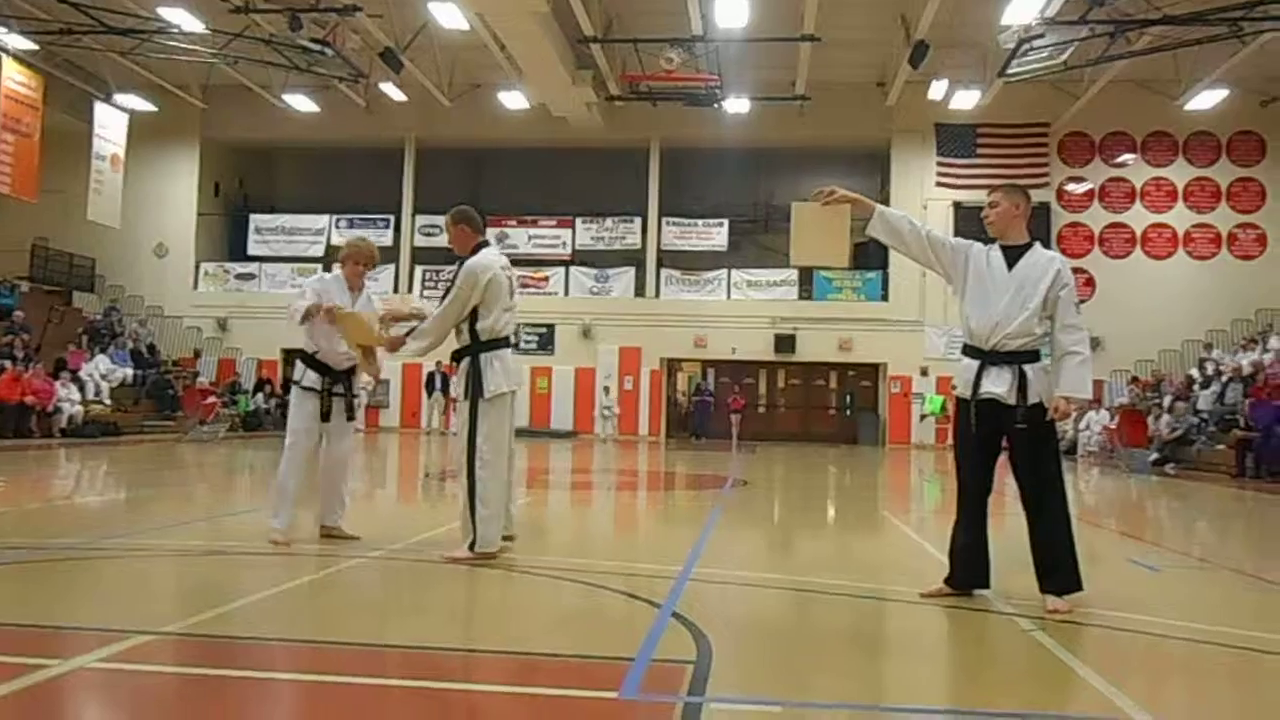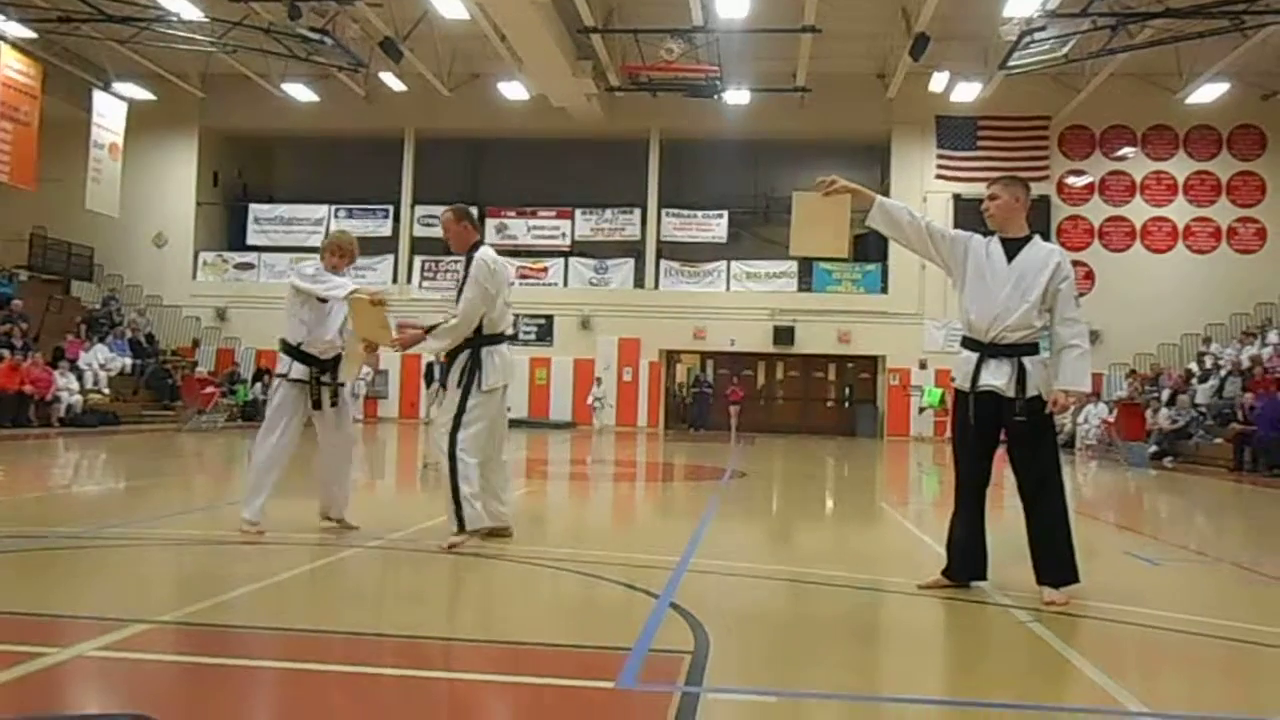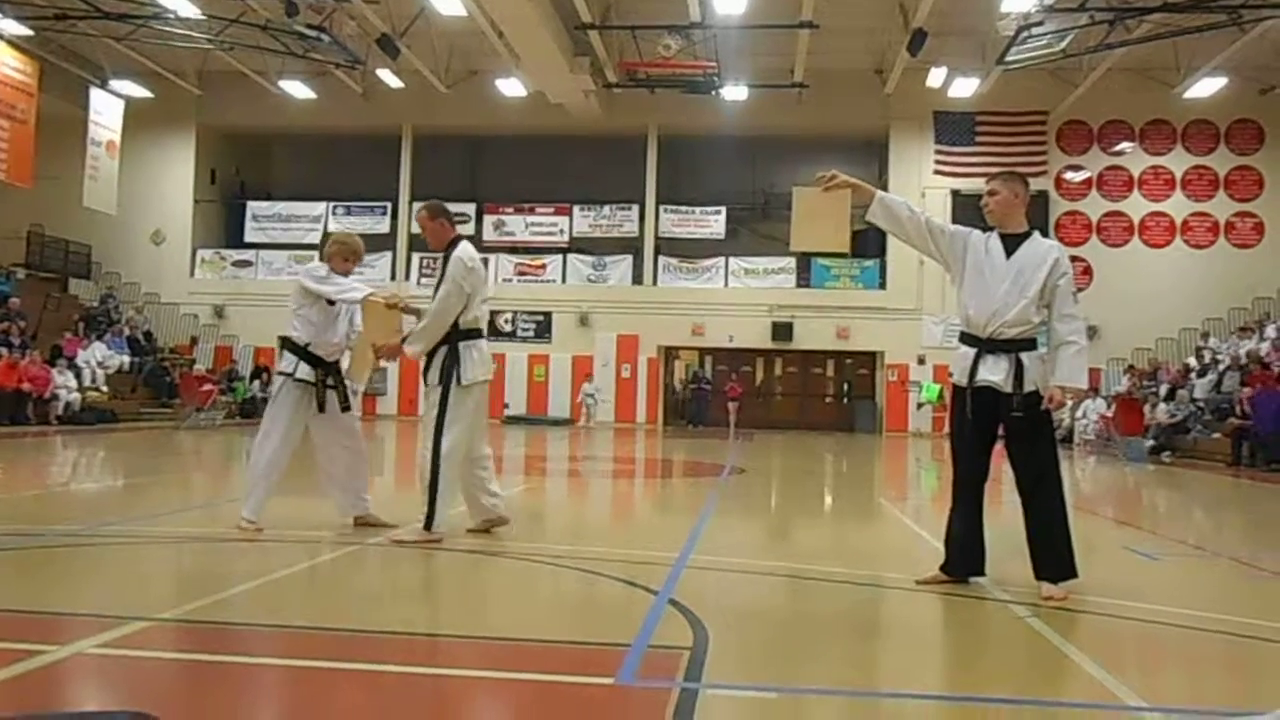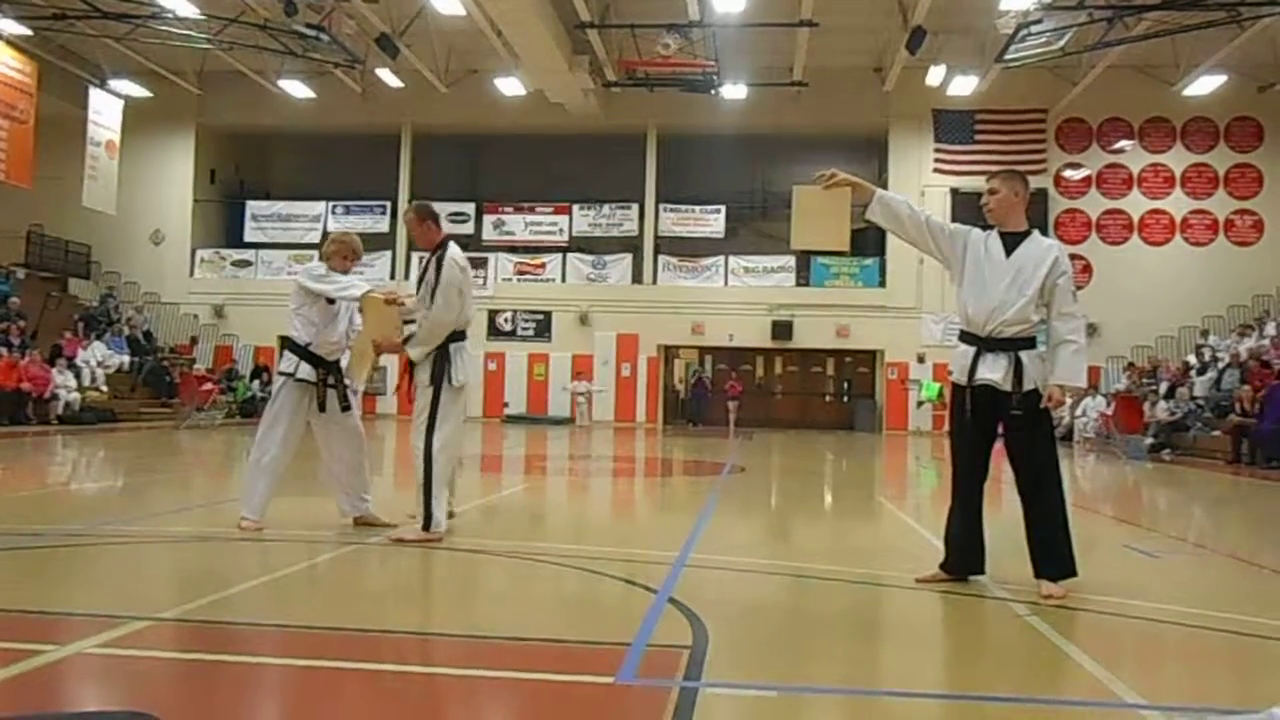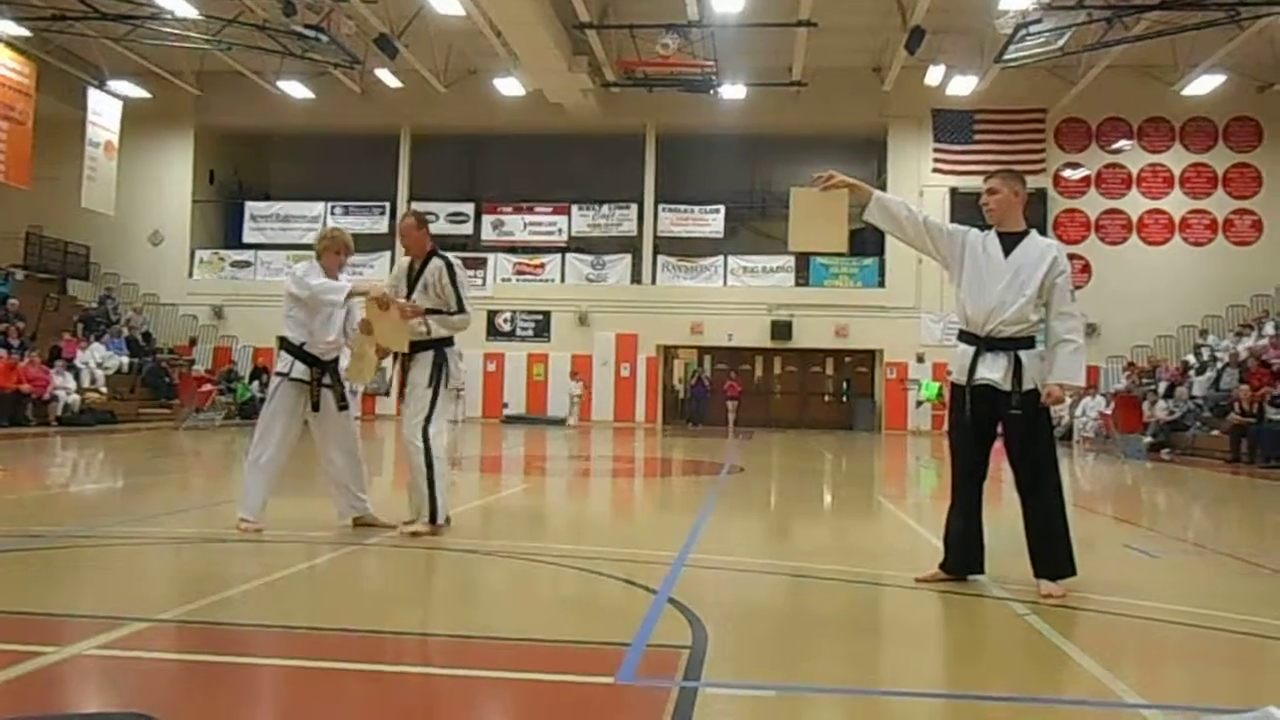
dt=0.4s
person 1, frame 1
left shoulder: (1053, 266)
right shoulder: (969, 257)
left elbow: (1070, 334)
right elbow: (913, 235)
left wrist: (1066, 392)
right wrist: (856, 201)
left hip: (1027, 385)
right hip: (977, 383)
left knee: (1042, 490)
right knee: (971, 488)
left ankle: (1055, 585)
right ankle: (964, 576)
person 1, frame 2
left shoulder: (1052, 259)
right shoulder: (968, 249)
left elbow: (1069, 327)
right elbow: (912, 226)
left wrist: (1066, 385)
right wrist: (856, 191)
left hip: (1026, 378)
right hip: (975, 375)
left knee: (1039, 483)
right knee: (969, 480)
left ankle: (1052, 577)
right ankle: (961, 568)
person 1, frame 3
left shoulder: (1050, 255)
right shoulder: (967, 245)
left elbow: (1067, 322)
right elbow: (912, 221)
left wrist: (1061, 381)
right wrist: (856, 187)
left hip: (1023, 374)
right hip: (973, 370)
left knee: (1037, 478)
right knee: (966, 475)
left ankle: (1051, 573)
right ankle: (959, 563)
person 1, frame 4
left shoulder: (1050, 254)
right shoulder: (967, 243)
left elbow: (1066, 321)
right elbow: (912, 220)
left wrist: (1061, 380)
right wrist: (857, 185)
left hip: (1023, 372)
right hip: (973, 369)
left knee: (1037, 477)
right knee: (966, 474)
left ankle: (1050, 571)
right ankle: (959, 561)
person 1, frame 5
left shoulder: (1048, 253)
right shoulder: (965, 243)
left elbow: (1065, 321)
right elbow: (910, 221)
left wrist: (1060, 379)
right wrist: (854, 186)
left hip: (1022, 371)
right hip: (972, 368)
left knee: (1036, 476)
right knee: (966, 473)
left ankle: (1050, 570)
right ankle: (959, 561)
person 2, frame 1
left shoulder: (475, 266)
right shoulder: (498, 261)
left elbow: (446, 317)
right elbow: (460, 314)
left wrist: (405, 339)
left hip: (484, 368)
right hip: (499, 363)
left knee: (480, 455)
right knee: (497, 452)
left ankle: (483, 541)
right ankle: (502, 525)
person 2, frame 2
left shoulder: (479, 262)
right shoulder: (485, 260)
left elbow: (465, 321)
left wrist: (422, 338)
right wrist: (427, 329)
left hip: (479, 362)
right hip: (488, 360)
left knee: (454, 439)
right knee: (489, 445)
left ankle: (469, 520)
right ankle: (498, 519)
person 2, frame 3
left shoulder: (458, 259)
right shoulder: (462, 254)
left elbow: (441, 317)
left wrist: (404, 346)
left hip: (457, 358)
right hip: (467, 355)
left knee: (439, 442)
right knee: (472, 442)
left ankle: (431, 525)
right ankle: (491, 509)
person 2, frame 4
left shoulder: (448, 261)
right shoulder: (437, 258)
left elbow: (444, 320)
left wrist: (404, 345)
left hip: (443, 359)
right hip: (436, 358)
left knee: (429, 438)
right knee: (440, 437)
left ankle: (431, 524)
right ankle: (440, 505)
person 2, frame 5
left shoulder: (445, 267)
right shoulder: (402, 269)
left elbow: (462, 318)
right elbow: (387, 308)
left wrist: (423, 313)
right wrist: (386, 308)
left hip: (434, 361)
right hip: (412, 360)
left knee: (420, 435)
right knee: (416, 436)
left ankle: (433, 514)
right ankle: (428, 510)
person 3, frame 1
left shoulder: (366, 301)
right shoulder: (320, 284)
left elbow: (368, 343)
right elbow: (297, 308)
left wrist: (370, 353)
right wrist: (318, 308)
left hip: (344, 382)
right hip: (312, 377)
left knee: (338, 455)
right knee: (298, 450)
left ankle: (329, 521)
right ankle: (281, 523)
person 3, frame 2
left shoulder: (346, 292)
right shoulder: (304, 273)
left elbow: (351, 332)
right elbow: (327, 285)
left wrist: (367, 344)
right wrist: (363, 293)
left hip: (328, 373)
right hip: (296, 369)
left knee: (340, 440)
right knee: (275, 442)
left ankle: (332, 507)
right ankle: (251, 514)
person 3, frame 3
left shoulder: (349, 296)
right shoulder: (311, 275)
left elbow: (356, 334)
right elbow: (341, 288)
right wrist: (379, 298)
left hip: (329, 375)
right hip: (299, 370)
left knee: (347, 443)
right knee: (276, 441)
left ankle: (360, 511)
right ankle: (250, 513)
person 3, frame 4
left shoulder: (349, 295)
right shoulder: (310, 275)
left elbow: (354, 335)
right elbow: (336, 283)
left hip: (330, 374)
right hip: (299, 369)
left knee: (349, 442)
right knee: (275, 441)
left ankle: (359, 510)
right ankle: (250, 512)
person 3, frame 5
left shoulder: (342, 289)
right shoulder: (301, 273)
left elbow: (348, 334)
right elbow: (318, 290)
left wrist: (367, 330)
right wrist: (364, 288)
left hip: (326, 374)
right hip: (296, 369)
left knee: (343, 444)
right knee: (272, 442)
left ankle: (359, 511)
right ankle: (249, 513)
